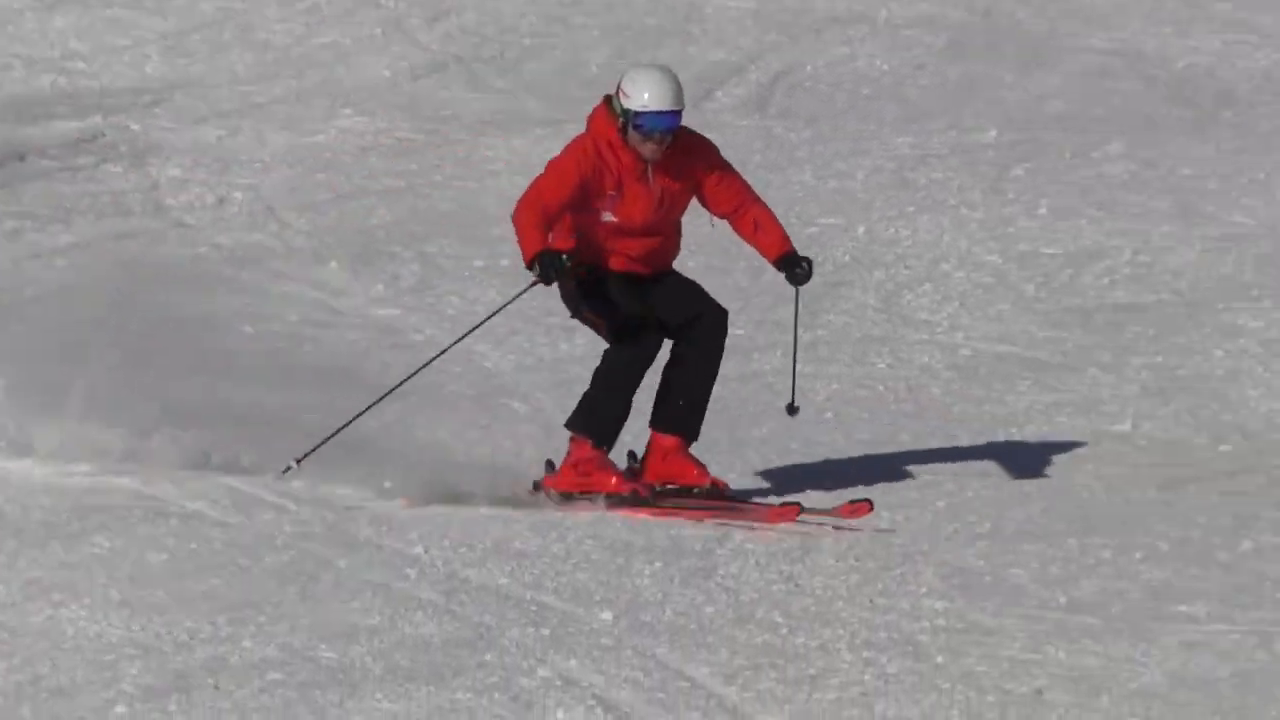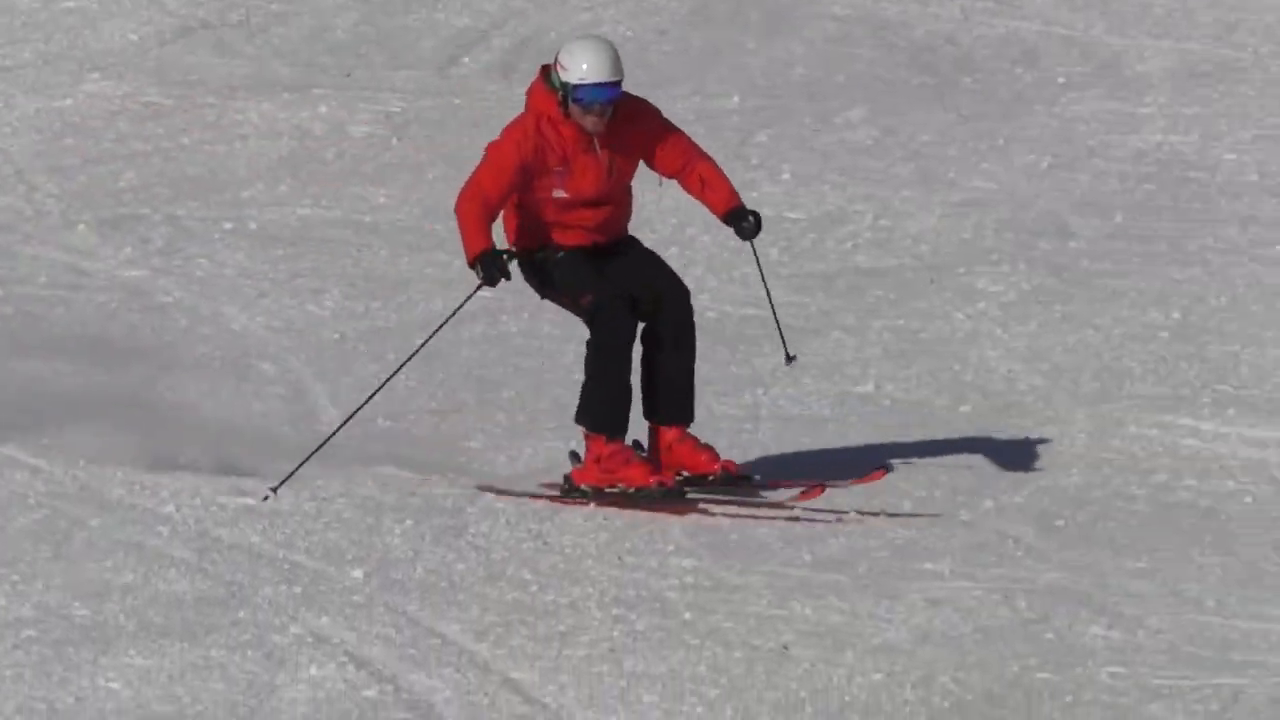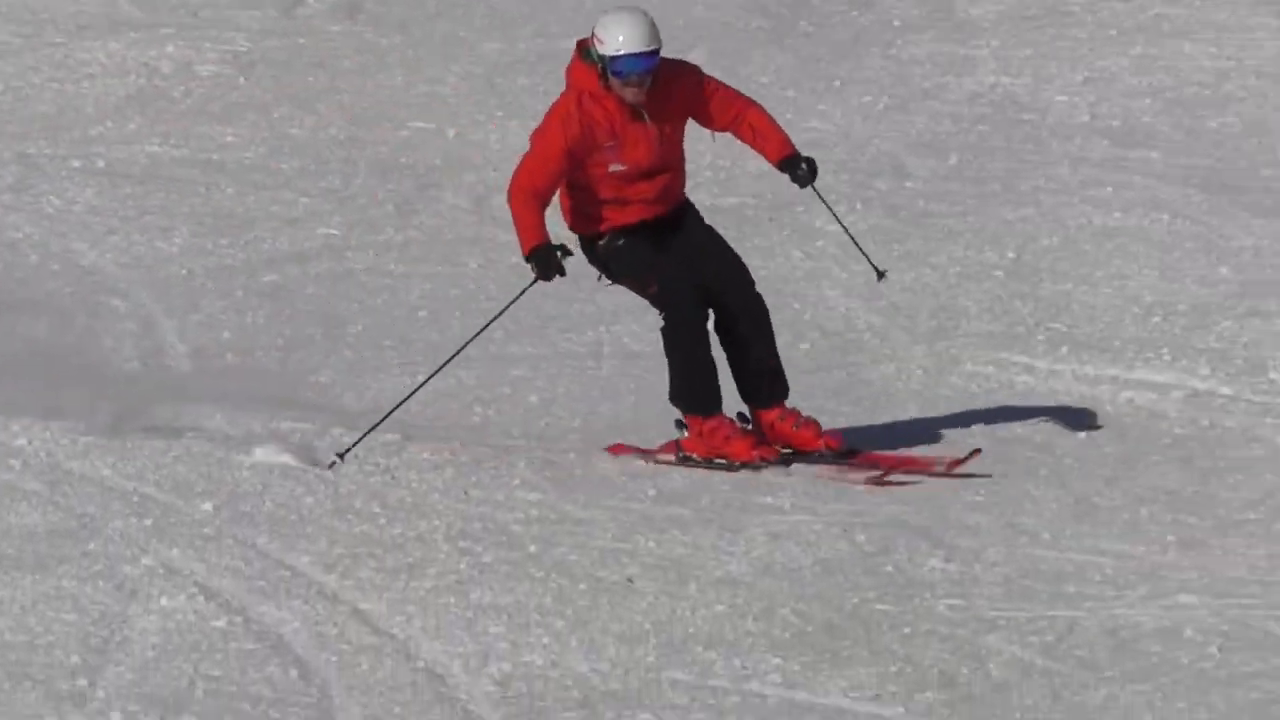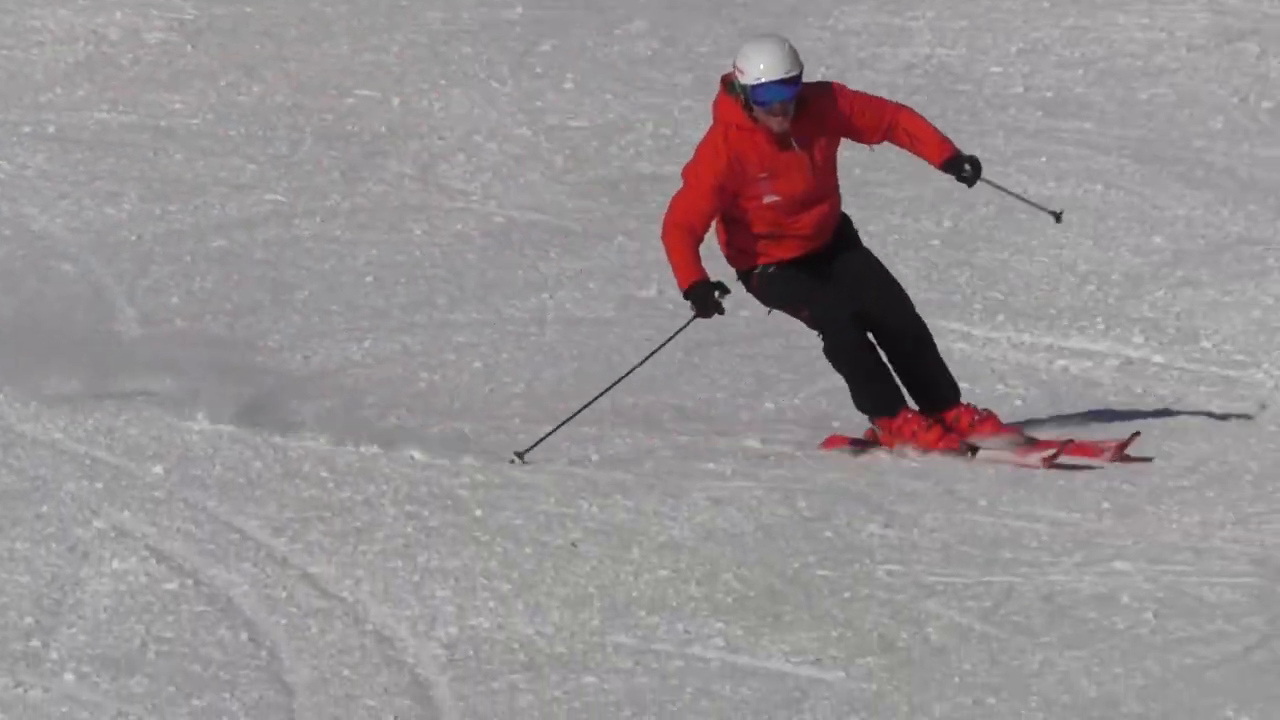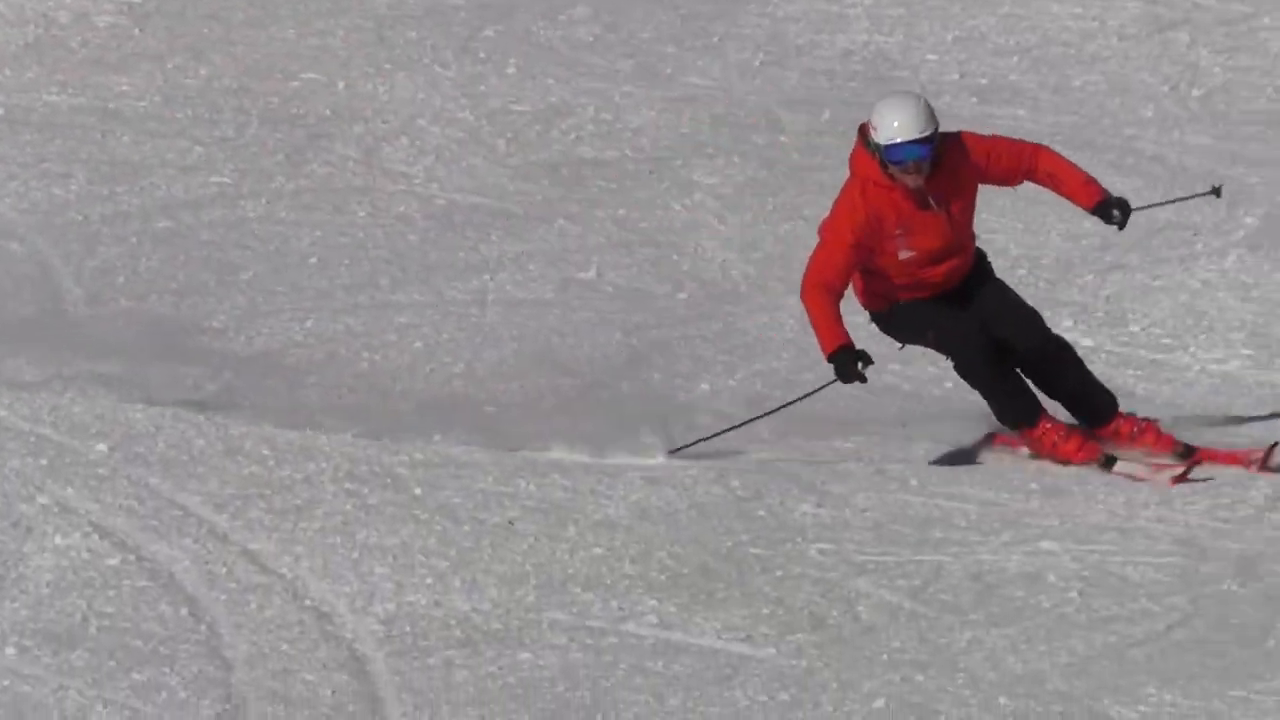
dt=0.1s
person 1, frame 1
left shoulder: (691, 151)
right shoulder: (588, 154)
left elbow: (739, 201)
right elbow: (532, 209)
left wrist: (783, 254)
right wrist: (540, 255)
left hip: (652, 275)
right hip: (592, 275)
left knee: (710, 322)
right knee: (640, 338)
left ankle: (667, 455)
right ankle: (583, 459)
person 1, frame 2
left shoulder: (634, 117)
right shoulder: (530, 132)
left elbow: (687, 159)
right elbow: (476, 198)
left wrist: (732, 208)
right wrist: (481, 254)
left hip: (609, 245)
right hip: (549, 254)
left knee: (673, 302)
right knee: (616, 314)
left ankle: (672, 442)
right ankle: (603, 453)
person 1, frame 3
left shoulder: (675, 82)
right shoulder: (571, 115)
left elbow: (736, 109)
right elbow: (528, 186)
left wrist: (785, 154)
right wrist: (536, 247)
left hip: (669, 218)
right hip: (610, 234)
left knee: (739, 292)
right knee: (684, 296)
left ankle: (773, 416)
right ankle: (708, 427)
person 1, frame 4
left shoulder: (825, 103)
right shoulder: (723, 147)
left elbow: (893, 118)
right elbow: (679, 225)
left wrist: (948, 156)
right wrist: (694, 284)
left hip: (829, 242)
right hip: (771, 265)
left knee: (898, 318)
right knee: (841, 318)
left ankle: (950, 414)
right ankle: (893, 422)
person 1, frame 5
left shoulder: (959, 154)
right shoulder: (857, 205)
left elbow: (1034, 159)
right elbow: (817, 285)
left wrist: (1097, 198)
right wrist: (838, 348)
left hip: (964, 280)
right hip: (903, 305)
left knee: (1037, 343)
right knee: (970, 342)
left ankle: (1111, 424)
right ankle: (1039, 430)
